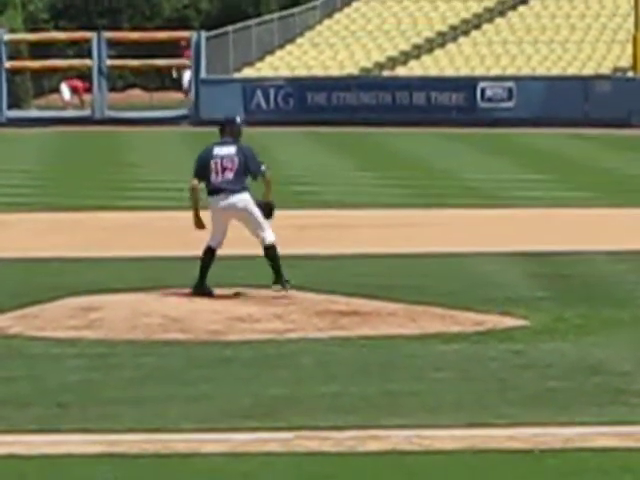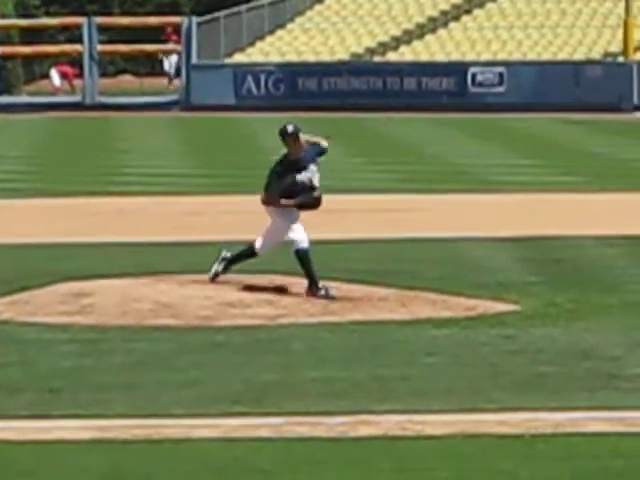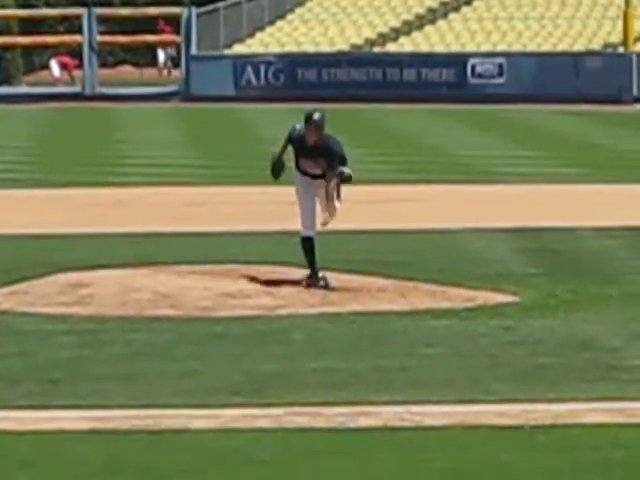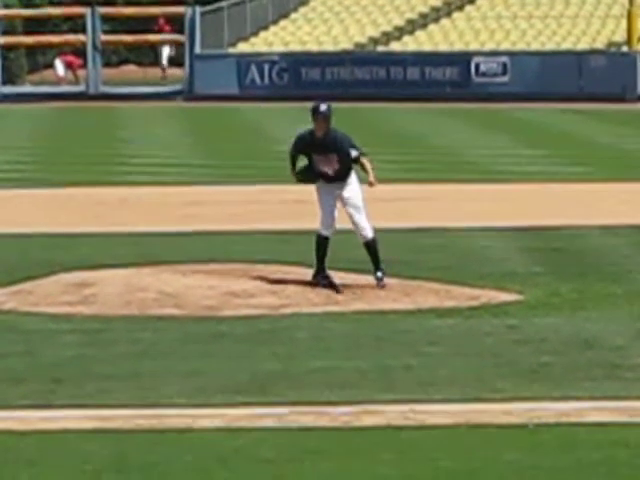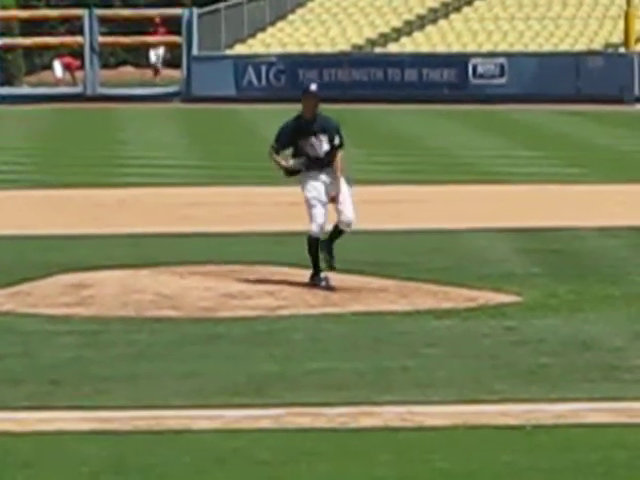
dt=0.4s
person 1, frame 1
left shoulder: (207, 152)
right shoulder: (243, 150)
left elbow: (194, 185)
right elbow: (264, 176)
left wrist: (196, 215)
right wrist: (267, 198)
left hip: (216, 202)
right hip: (240, 199)
left knee: (215, 242)
right knee: (266, 235)
left ankle: (200, 284)
right ankle: (279, 278)
person 1, frame 2
left shoulder: (311, 150)
right shoulder: (280, 170)
left elbow: (323, 143)
right elbow: (266, 201)
right wrist: (293, 202)
left hip: (294, 207)
right hip: (283, 209)
left knee: (265, 245)
right knee: (300, 240)
left ankle: (227, 261)
right ankle: (314, 285)
person 1, frame 3
left shoulder: (331, 146)
right shoulder: (297, 136)
left elbow: (335, 177)
left wrist: (330, 206)
right wrist: (280, 154)
left hip: (326, 180)
right hip: (304, 181)
left knee: (330, 211)
right knee: (307, 227)
right ankle: (314, 274)
person 1, frame 4
left shoulder: (341, 139)
right shoulder: (304, 140)
left elbow: (361, 158)
right elbow: (294, 154)
left wrist: (370, 174)
right wrist: (294, 173)
left hip: (347, 183)
right hip: (325, 185)
left knee: (363, 228)
right knee: (327, 225)
left ankle: (378, 271)
right ankle: (320, 273)
person 1, frame 5
left shoulder: (329, 123)
right shoulder: (291, 127)
left elbow: (338, 154)
right elbow: (274, 150)
left wrist: (339, 185)
right wrist: (281, 162)
left hip: (333, 173)
right hip: (310, 177)
left knee: (347, 219)
right knee: (317, 223)
left ankle: (327, 245)
right ankle: (316, 274)
